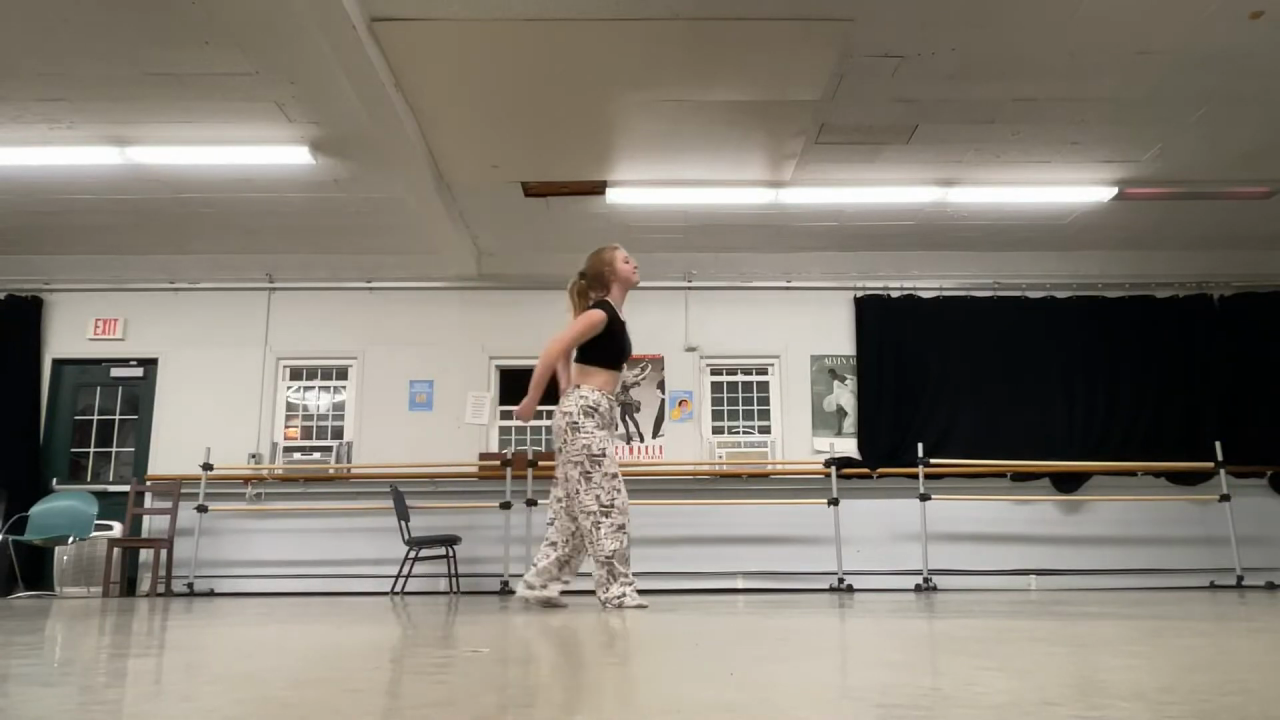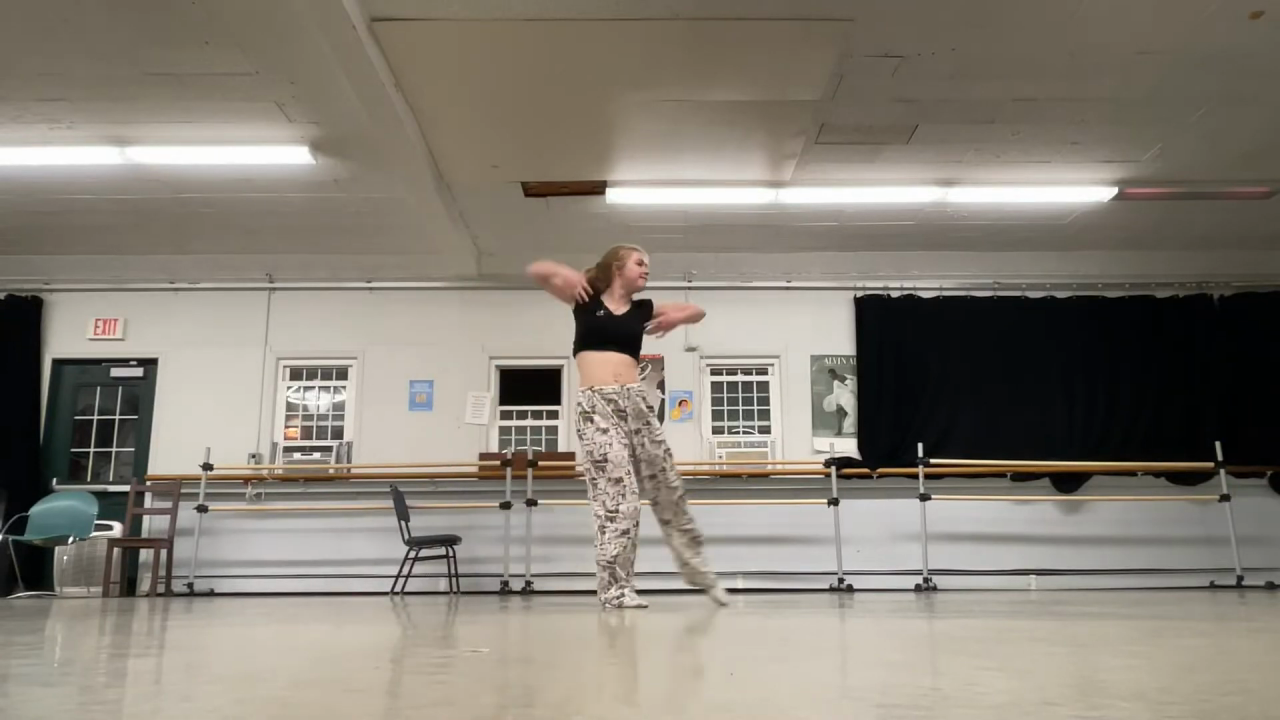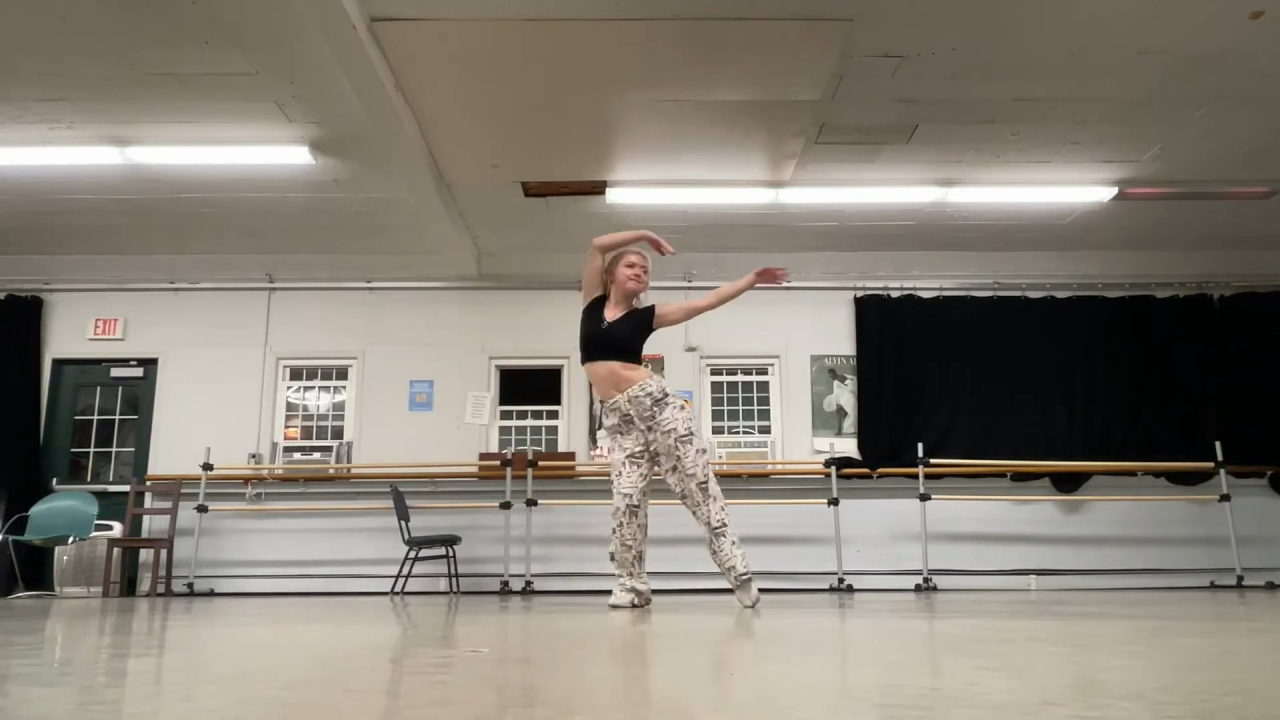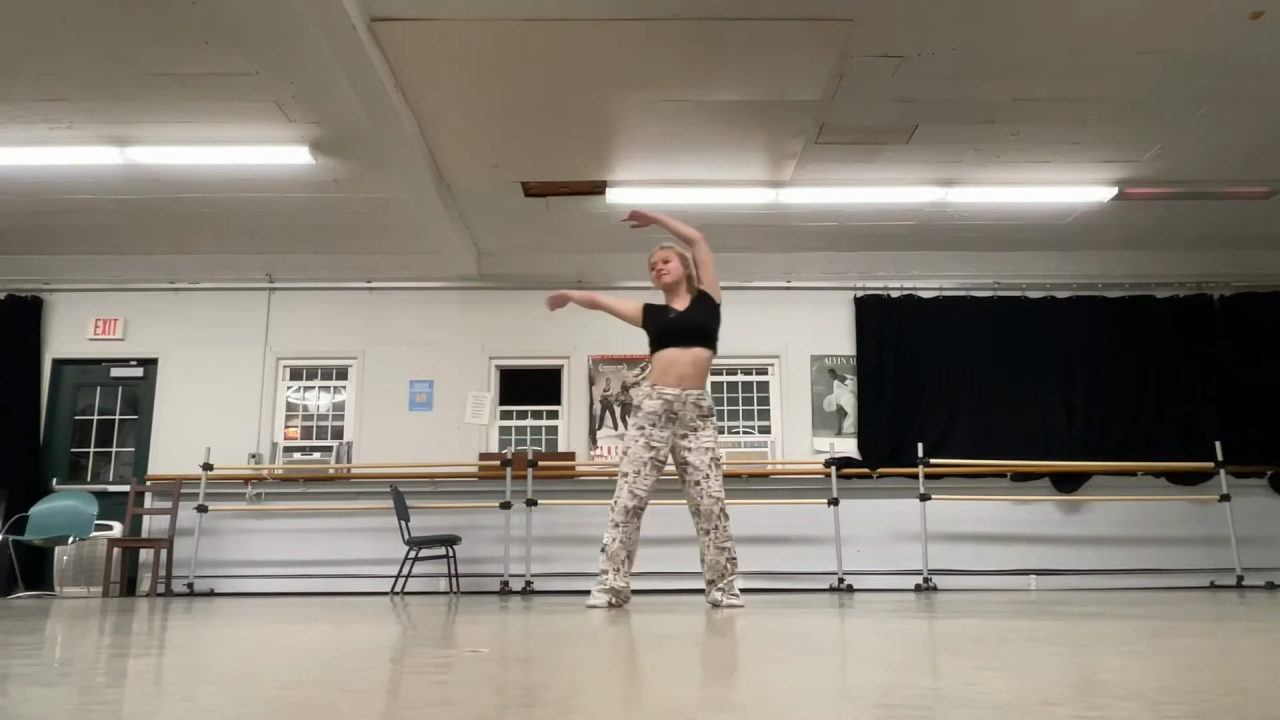
dt=0.4s
person 1, frame 1
left shoulder: (611, 313)
right shoulder: (600, 313)
left elbow: (562, 354)
right elbow: (553, 350)
right wrist: (531, 399)
left hip: (594, 413)
right hip: (587, 411)
left knee: (572, 506)
right knee: (606, 500)
left ankle: (540, 582)
right ankle: (614, 588)
person 1, frame 2
left shoulder: (644, 307)
right shoulder: (584, 297)
left elbow: (697, 311)
right elbow: (536, 271)
left wrist: (677, 317)
right wrist: (564, 272)
left hip: (637, 403)
right hip: (595, 407)
left knee: (669, 494)
right knee: (616, 500)
left ankle: (698, 573)
right ankle: (615, 588)
person 1, frame 3
left shoulder: (646, 316)
right shoulder: (593, 302)
left elbow: (706, 303)
right elbow: (598, 245)
left wrist: (751, 278)
right wrist: (646, 235)
left hip: (655, 401)
right hip: (618, 416)
left knee: (698, 485)
right knee: (627, 498)
left ankle: (738, 572)
right ankle: (631, 585)
person 1, frame 4
left shoulder: (708, 298)
right shoulder: (650, 312)
left elbow: (697, 240)
right elbow: (598, 299)
left wrist: (654, 219)
right wrist: (567, 295)
left hip: (696, 412)
right hip: (653, 407)
left knee: (710, 500)
right knee: (629, 497)
left ankle: (721, 585)
right ankle: (613, 584)
